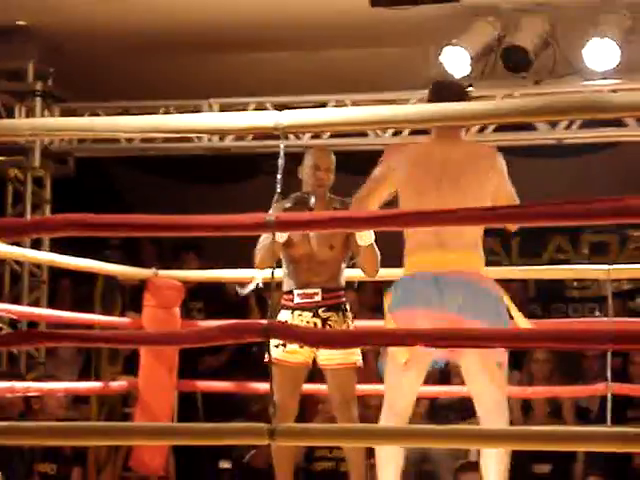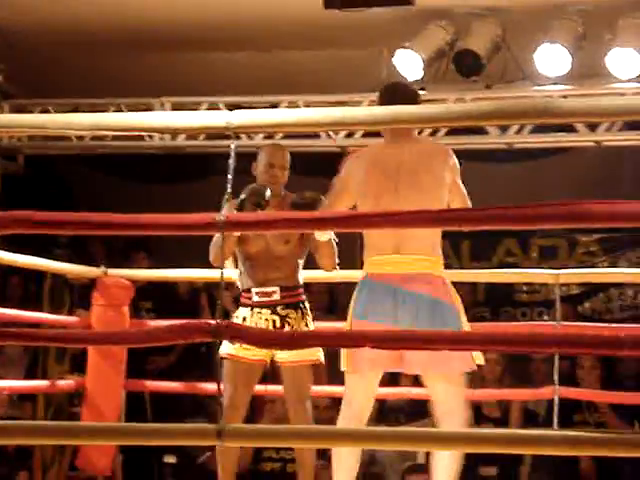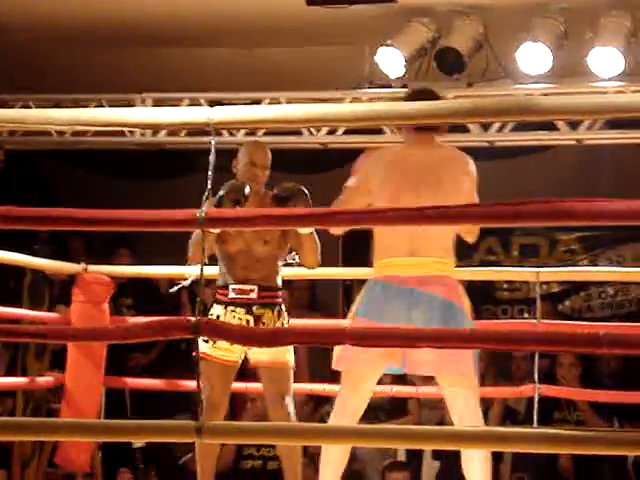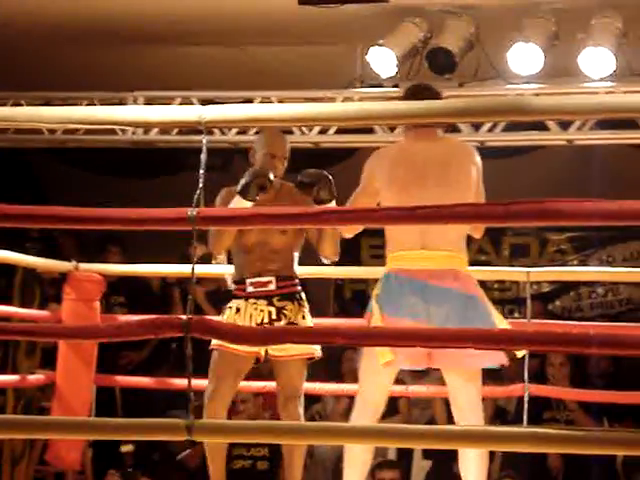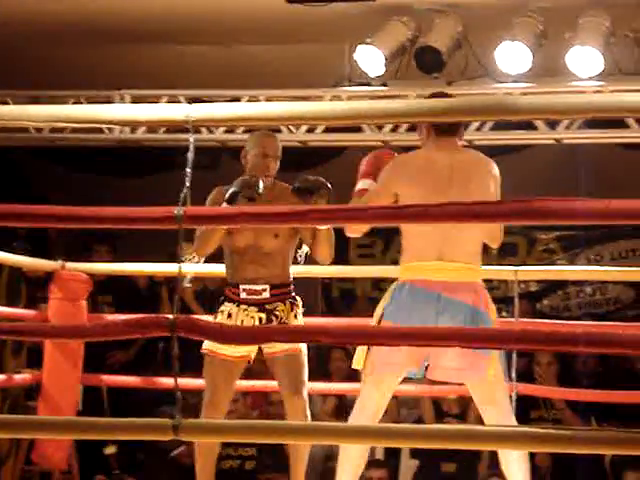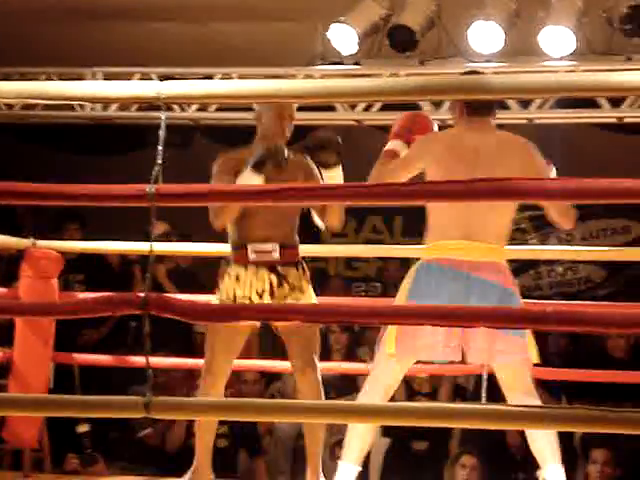
dt=0.4s
person 1, frame 1
left shoulder: (403, 156)
right shoulder: (489, 158)
left elbow: (357, 212)
right elbow: (512, 219)
left wrist: (382, 170)
left hip: (417, 292)
right hip: (470, 291)
left knee: (396, 410)
right knee: (493, 410)
person 1, frame 2
left shoulder: (359, 161)
right shoulder: (442, 155)
left hip: (374, 295)
right hip: (428, 295)
left knee: (353, 411)
right knee: (452, 413)
person 1, frame 3
left shoulder: (377, 160)
right shoulder: (462, 164)
left elbow: (336, 224)
right elbow: (471, 232)
left wrist: (356, 179)
left hip: (385, 296)
right hip: (440, 298)
left knee: (347, 408)
right knee: (468, 416)
person 1, frame 4
left shoulder: (383, 158)
right shoulder: (468, 155)
left elbow: (346, 227)
left hip: (399, 290)
right hip: (454, 292)
left knee: (368, 404)
right knee: (469, 412)
person 1, frame 5
left shoulder: (401, 166)
right shoulder: (487, 167)
left elbow: (353, 226)
left wrist: (365, 181)
left hip: (411, 300)
right hip: (467, 304)
left knee: (367, 408)
right knee: (498, 410)
person 1, frame 6
left shoulder: (433, 142)
right shoulder: (523, 149)
left elbow: (375, 185)
right elbow: (566, 219)
left wrist: (397, 142)
right wrist: (548, 179)
left hip: (435, 280)
right hip: (492, 284)
left knee: (379, 384)
right knee: (522, 393)
person 2, frame 1
left shoulder: (345, 211)
right shoulder: (281, 209)
left elbow: (371, 270)
right elbow: (261, 262)
left wrist: (363, 229)
left hip: (333, 313)
right hip: (292, 313)
left knee: (343, 407)
right knee: (283, 410)
person 2, frame 2
left shoulder: (301, 209)
right shoulder: (235, 207)
left elbow: (329, 263)
right elbow: (216, 258)
right wrist: (240, 215)
left hip: (291, 311)
right hip: (249, 314)
left knee: (299, 408)
right knee: (233, 407)
person 2, frame 3
left shoulder: (282, 205)
right shoulder: (215, 204)
left elbow: (312, 261)
right elbow: (195, 256)
right wrist: (219, 212)
left hip: (268, 309)
right hip: (225, 311)
left knee: (279, 405)
right knee: (213, 406)
person 2, frame 4
left shoulder: (301, 198)
right shoulder: (229, 196)
left elbow: (330, 253)
right elbow: (216, 249)
left wrist: (327, 203)
right wrist: (243, 198)
left hip: (288, 305)
right hip: (243, 306)
left knee: (290, 403)
right knee: (216, 398)
person 2, frame 5
left shoulder: (293, 198)
right shoulder: (221, 196)
left elbow: (324, 256)
right elbow: (199, 249)
left wrist: (321, 208)
right wrist: (231, 205)
left hip: (280, 308)
right hip: (236, 310)
left knee: (295, 398)
right knee: (213, 406)
person 2, frame 6
left shoulder: (303, 166)
right shoulder: (229, 163)
left elbow: (334, 222)
right elbow: (218, 218)
left wrist: (332, 168)
right wrist: (252, 174)
left hip: (289, 275)
right hip: (242, 277)
left knee: (307, 370)
right knee: (212, 374)
